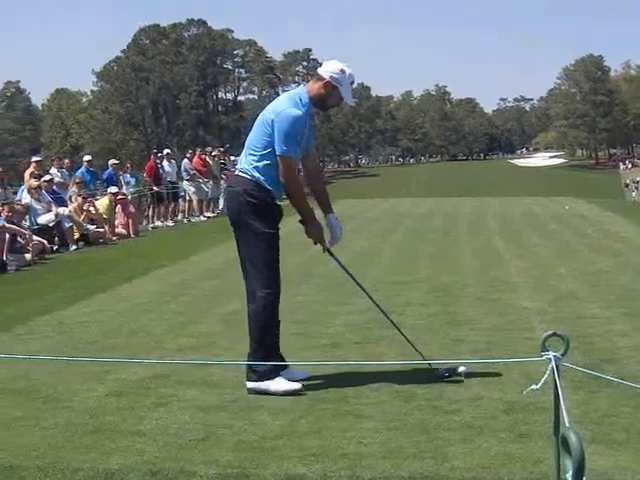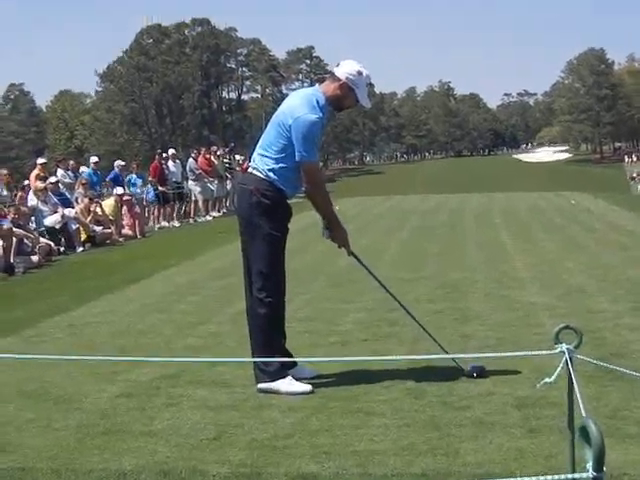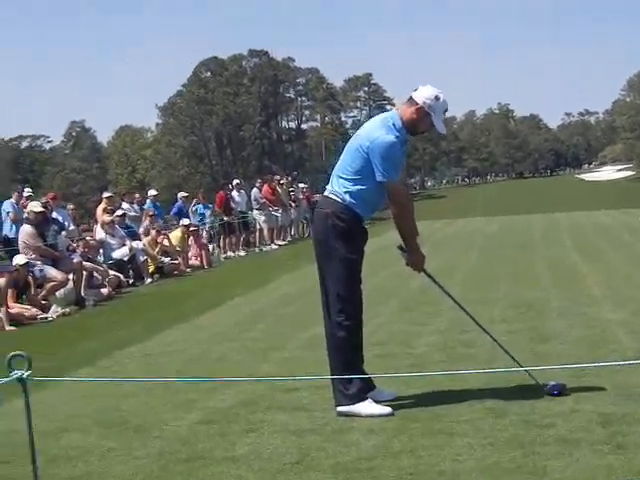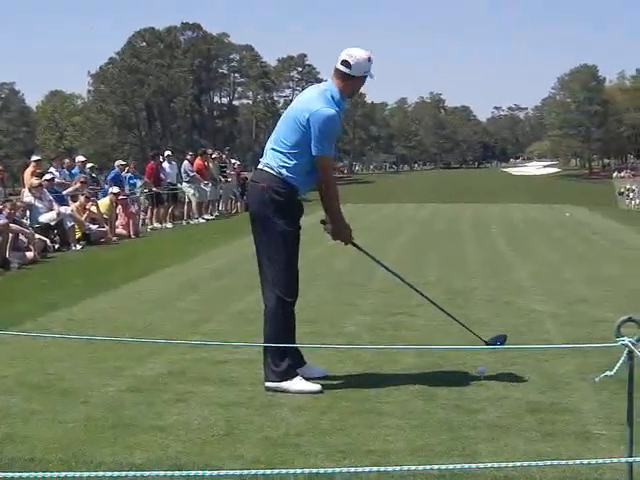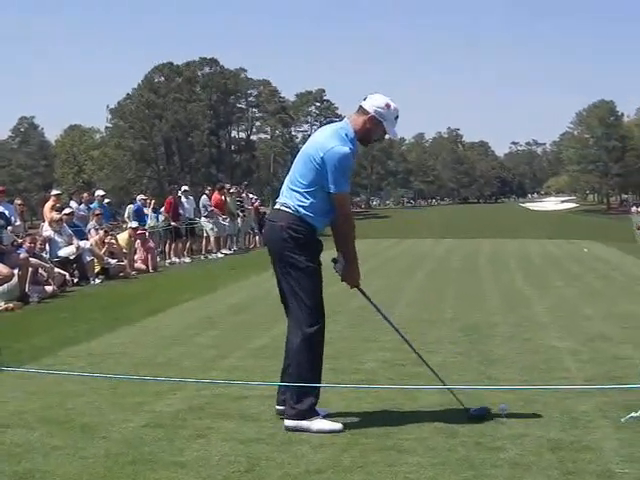
dt=1s
person 1, frame 1
left shoulder: (302, 111)
right shoulder: (291, 112)
left elbow: (311, 168)
right elbow: (288, 177)
left wrist: (329, 215)
right wrist: (310, 221)
left hip: (257, 198)
right hip: (249, 197)
left knee: (265, 284)
right knee: (265, 286)
left ankle: (271, 363)
right ankle: (260, 372)
person 1, frame 2
left shoulder: (307, 98)
right shoulder: (308, 116)
left elbow: (311, 173)
right elbow: (312, 181)
left wrist: (330, 217)
right wrist: (335, 226)
left hip: (265, 195)
right hip: (262, 197)
left knee: (272, 284)
right knee: (265, 286)
left ankle: (279, 360)
right ankle: (270, 373)
person 1, frame 3
left shoulder: (391, 129)
right shoulder: (385, 138)
left elbow: (401, 191)
right elbow: (397, 199)
left wrist: (414, 239)
right wrist: (413, 249)
left hip: (345, 221)
right hip: (337, 221)
left knee: (349, 308)
right knee: (342, 310)
left ankle: (358, 384)
right ankle: (349, 396)
person 1, frame 4
left shoulder: (319, 95)
right shoulder: (325, 111)
left elbow: (320, 172)
right elbow: (325, 175)
left wrist: (331, 216)
right wrist: (338, 222)
left hip: (270, 190)
right hip: (275, 194)
left knee: (281, 281)
right knee: (282, 285)
left ankle: (288, 361)
right ankle: (279, 372)
person 1, frame 5
left shoulder: (333, 133)
right shoulder: (340, 149)
left elbow: (335, 210)
right elbow: (343, 213)
left wrist: (344, 256)
right wrist: (351, 263)
left hip: (284, 228)
right hip: (294, 233)
left knee: (301, 319)
right knee: (309, 321)
left ankle: (289, 396)
right ankle: (300, 411)
